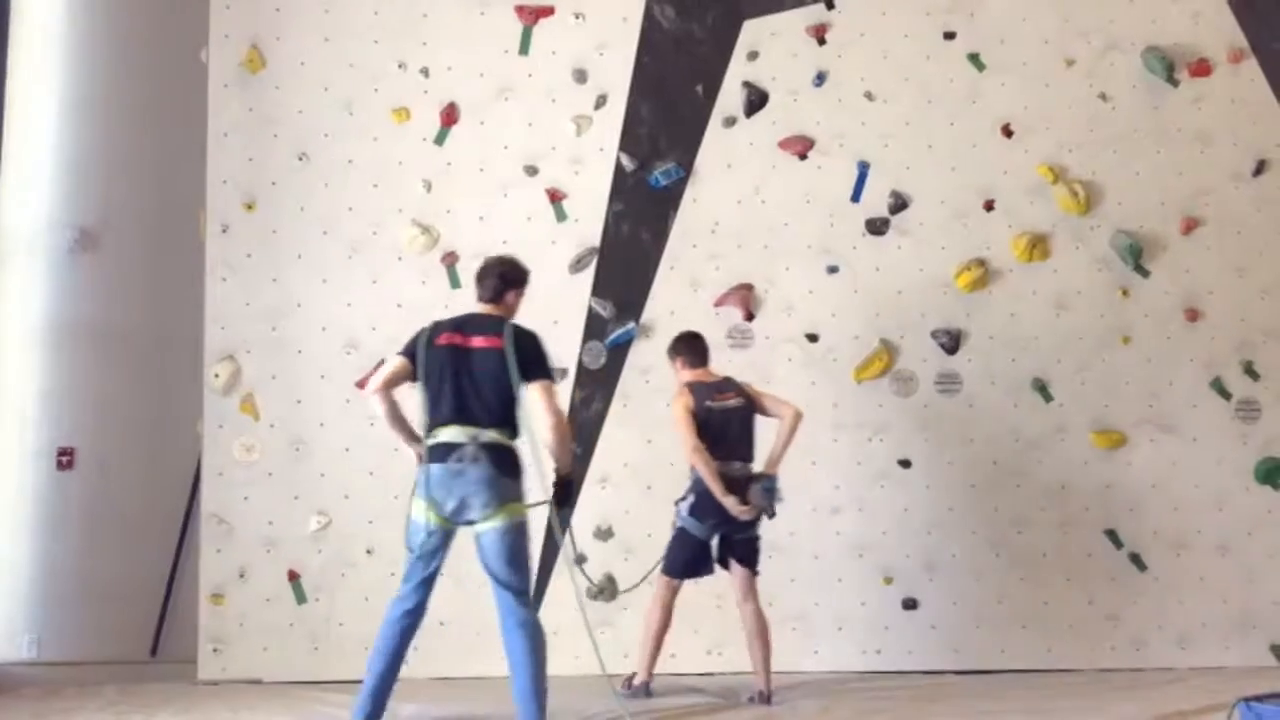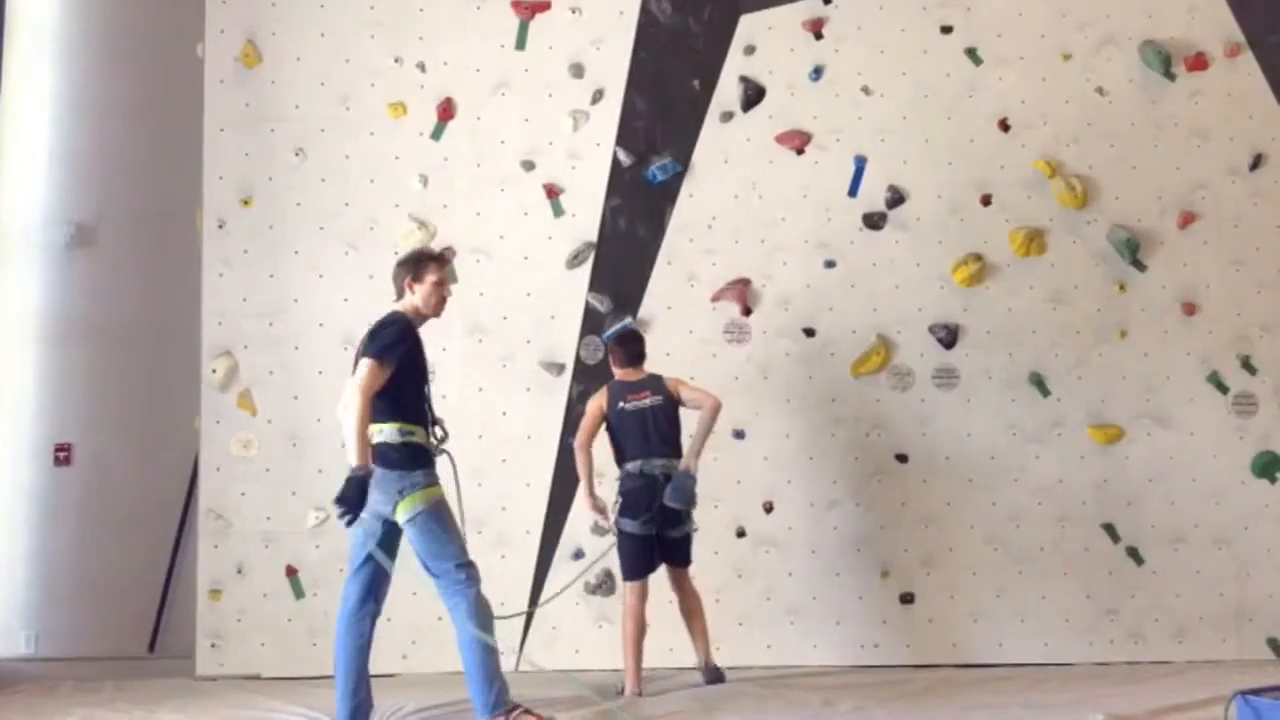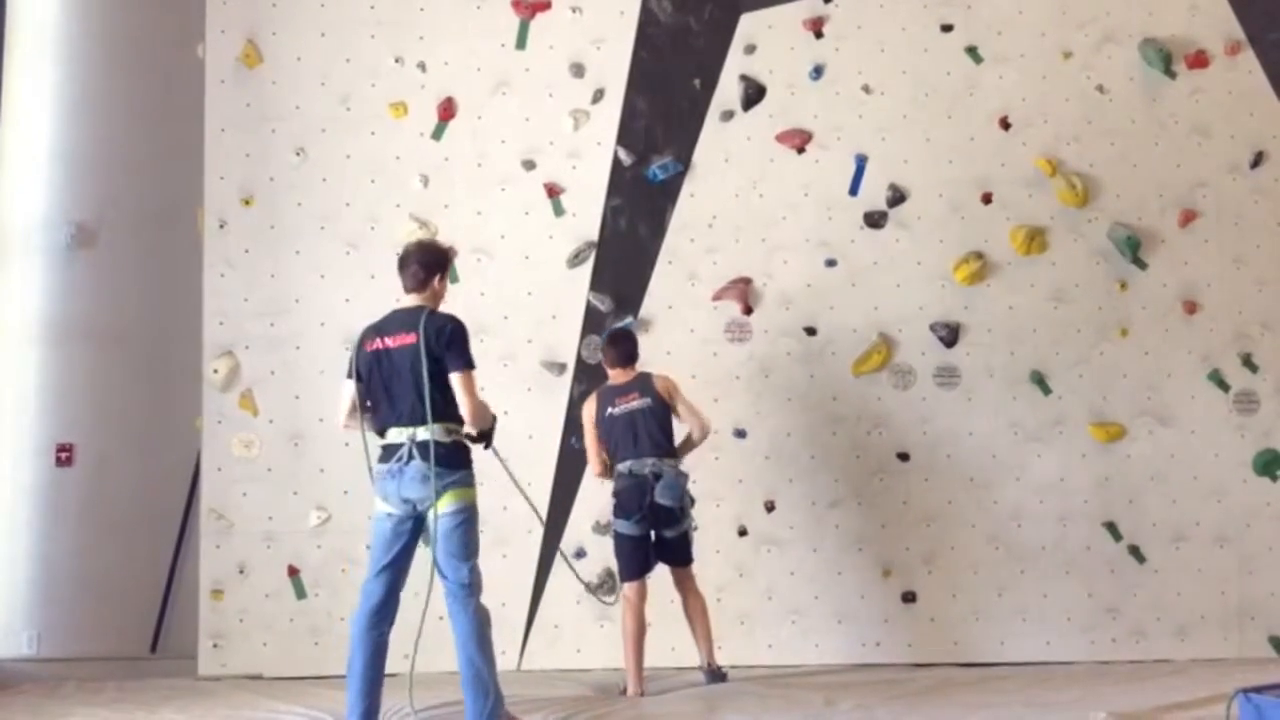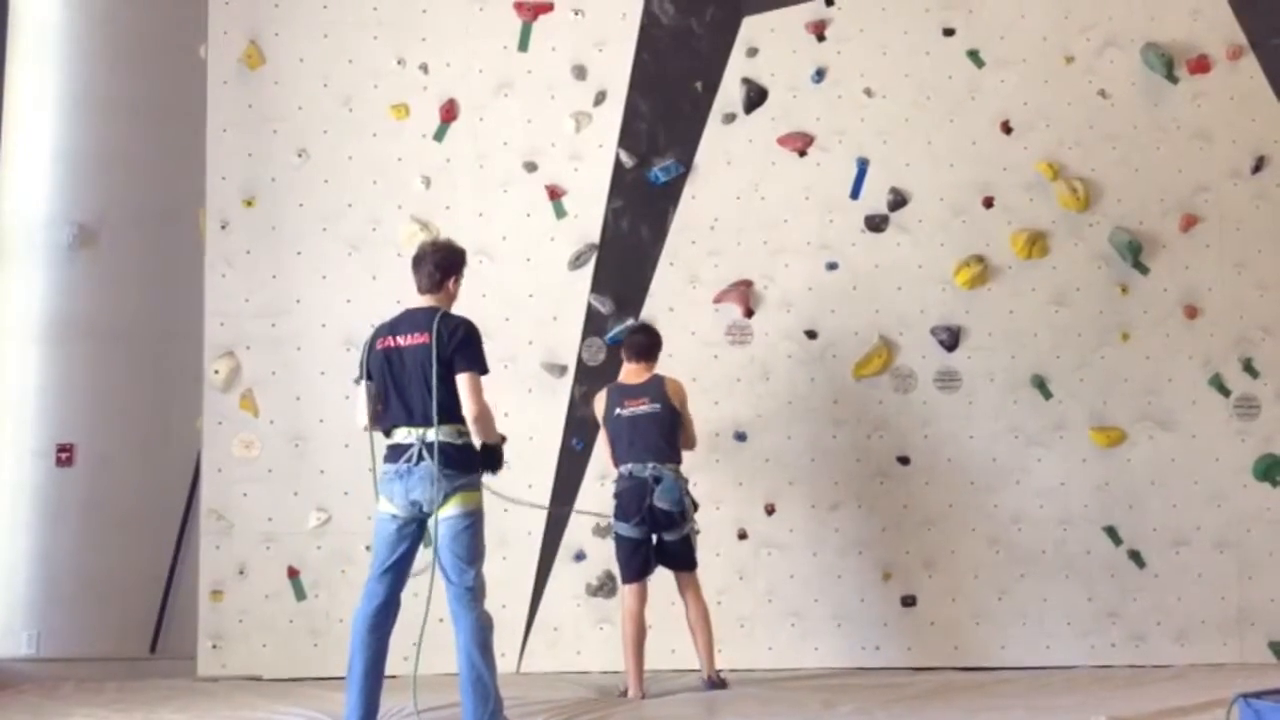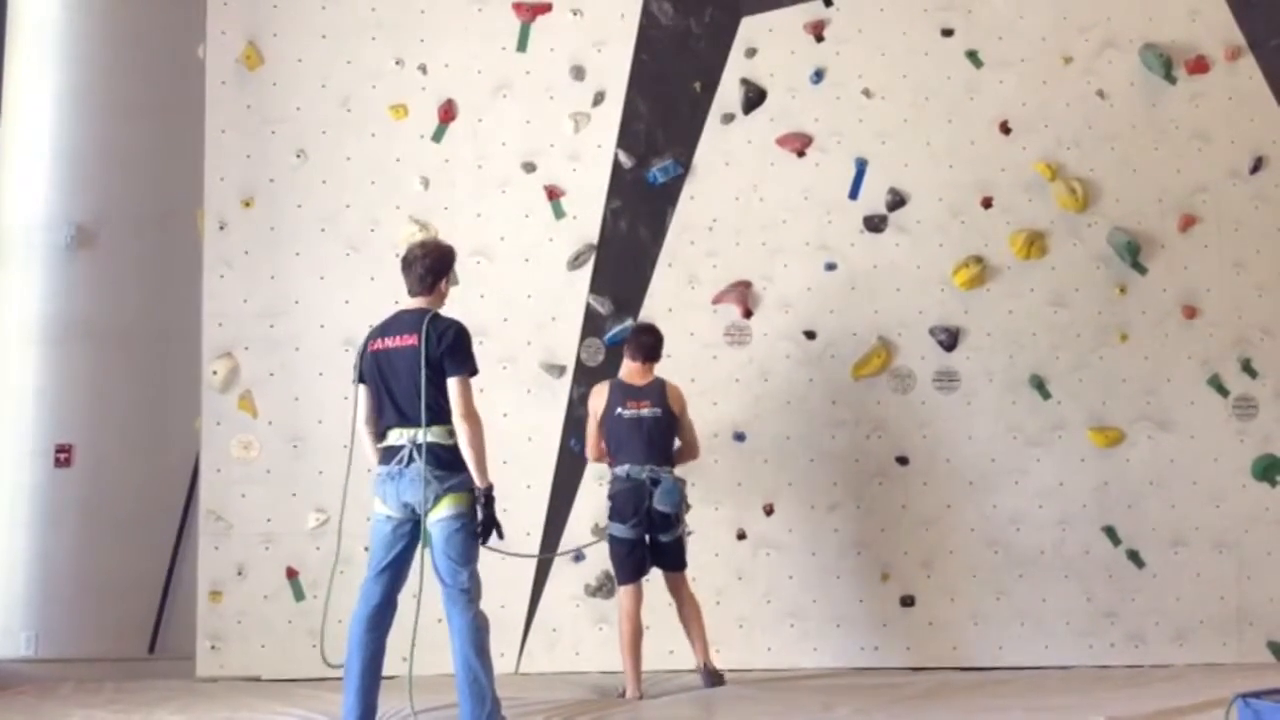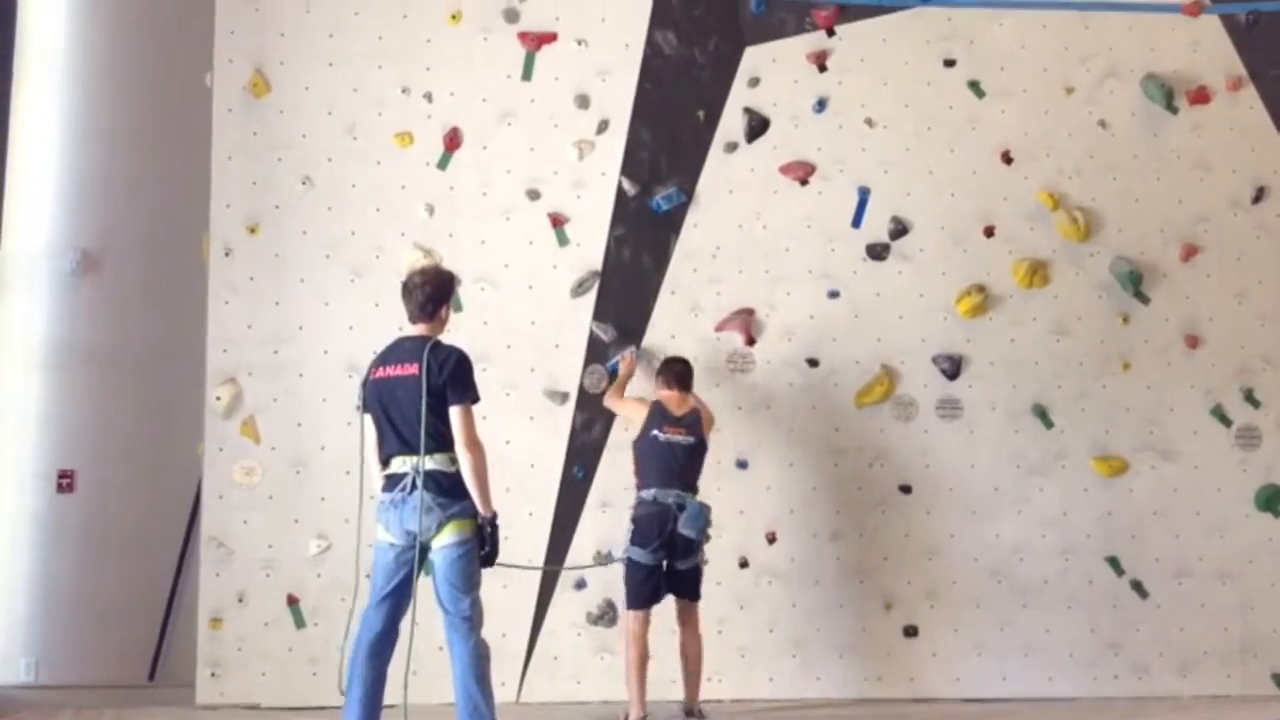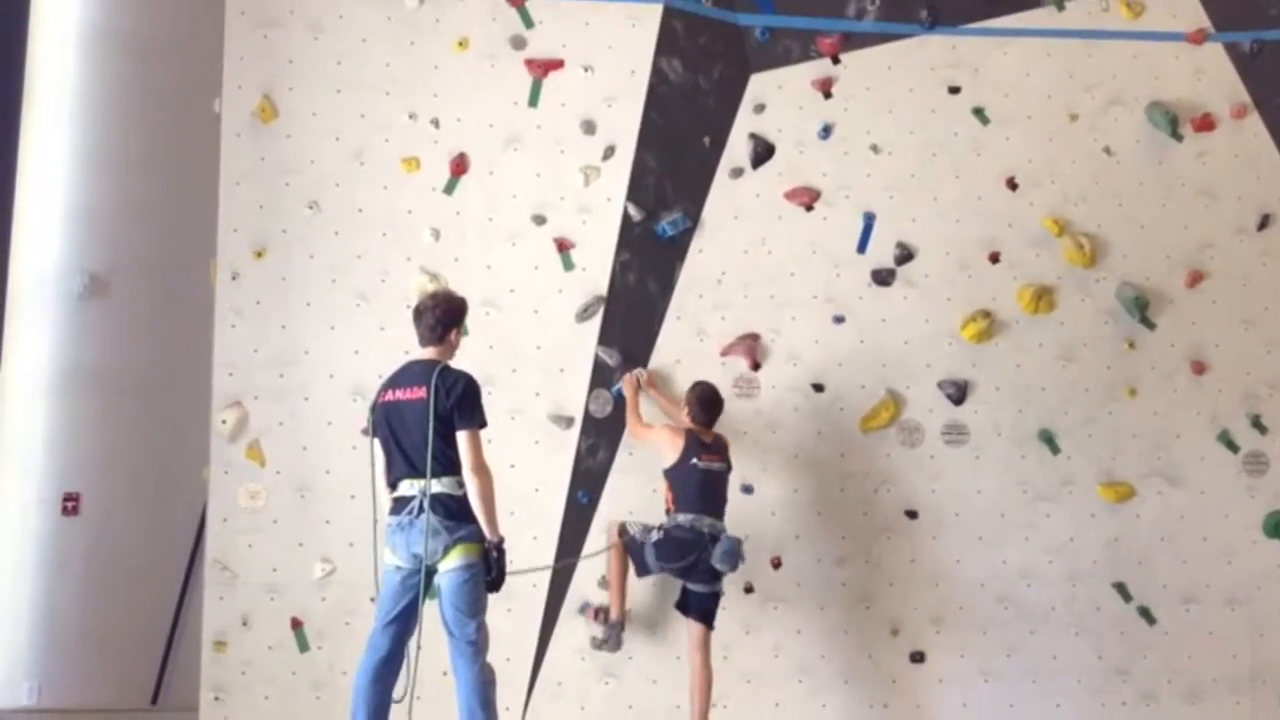
dt=0.7s
person 1, frame 1
left shoulder: (435, 333)
right shoulder: (521, 340)
left elbow: (377, 387)
right elbow: (552, 416)
left wrist: (412, 441)
right wrist: (563, 470)
left hip: (437, 473)
right hip: (492, 475)
left knee: (410, 598)
right knee: (516, 605)
person 1, frame 2
left shoulder: (383, 332)
right shoulder: (398, 329)
left elbow: (353, 401)
right elbow: (357, 395)
right wrist: (358, 470)
left hip: (375, 476)
right hip: (403, 471)
left knee: (361, 598)
right knee: (459, 582)
person 1, frame 3
left shoulder: (370, 336)
right shoulder: (445, 327)
left elbow: (348, 416)
right elbow: (471, 408)
right wrist: (486, 423)
left hip: (391, 471)
right hip: (442, 468)
left knee: (377, 594)
right knee: (462, 593)
person 1, frame 4
left shoulder: (382, 336)
right shoulder: (458, 330)
left elbow: (367, 418)
right elbow: (474, 412)
right wrist: (492, 442)
left hip: (396, 472)
right hip: (450, 472)
left knee: (378, 595)
right knee: (465, 596)
person 1, frame 5
left shoulder: (376, 338)
right shoulder: (448, 332)
left elbow: (366, 421)
right elbow: (463, 416)
right wrist: (483, 486)
left hip: (391, 475)
right hip: (442, 474)
left knee: (375, 595)
right knee: (460, 597)
person 1, frame 6
left shoulder: (378, 366)
right shoulder: (449, 359)
left elbow: (373, 449)
right elbow: (466, 445)
right wrist: (487, 514)
left hip: (394, 502)
right hip: (445, 502)
left knee: (378, 622)
right knee: (462, 624)
person 1, frame 7
left shoulder: (387, 389)
right shoulder: (457, 384)
left elbow: (386, 470)
right elbow: (473, 469)
right wrist: (494, 539)
left hip: (401, 524)
right hip: (451, 524)
left knee: (384, 643)
right knee: (467, 647)
person 2, frame 1
left shoulder: (683, 396)
right shoulder: (741, 389)
left elbow: (693, 447)
right elbow: (792, 414)
left wrist: (723, 496)
right wrist: (771, 467)
left hip: (705, 497)
right hip: (744, 495)
left knee: (666, 587)
right knee: (747, 597)
left ankle: (642, 678)
right ankle: (763, 687)
person 2, frame 2
left shoulder: (604, 397)
right shoulder: (667, 385)
left elbow: (582, 443)
right elbow: (712, 403)
left wrist: (589, 494)
right wrist: (692, 456)
left hip: (635, 492)
right hip: (673, 488)
left knee: (634, 593)
right knee: (681, 579)
left ankle: (632, 684)
right ankle: (706, 663)
person 2, frame 3
left shoulder: (593, 402)
right shoulder: (660, 384)
left elbow: (598, 468)
right elbow: (700, 428)
left hip: (629, 493)
right hip: (669, 488)
left knee: (633, 593)
right knee: (685, 580)
left ankle: (634, 684)
right ankle: (710, 664)
person 2, frame 4
left shoulder: (604, 398)
right shoulder: (672, 388)
left elbow: (613, 458)
right elbow: (689, 442)
left hip: (630, 495)
right hip: (670, 492)
left knee: (633, 596)
right knee: (689, 585)
left ankle: (634, 687)
right ankle: (710, 673)
person 2, frame 5
left shoulder: (602, 393)
right shoulder: (671, 393)
left elbow: (593, 453)
right elbow: (690, 448)
left hip: (625, 495)
right hip: (665, 494)
left knee: (629, 595)
right knee: (678, 583)
left ankle: (633, 687)
right ankle: (706, 665)
person 2, frame 6
left shoulder: (644, 410)
right shoulder: (702, 418)
left elbow: (610, 398)
left wrist: (625, 372)
right wrist: (685, 389)
left hip: (650, 520)
right hip: (688, 522)
left knee: (637, 622)
right knee: (688, 619)
person 2, frame 7
left shoulder: (673, 438)
right shoulder: (722, 445)
left elbow: (634, 427)
right elbow: (693, 425)
left wrist: (631, 394)
right wrist: (652, 390)
left hip: (678, 541)
right hip: (712, 550)
left knee: (617, 531)
right knee: (699, 646)
left ankle: (614, 619)
